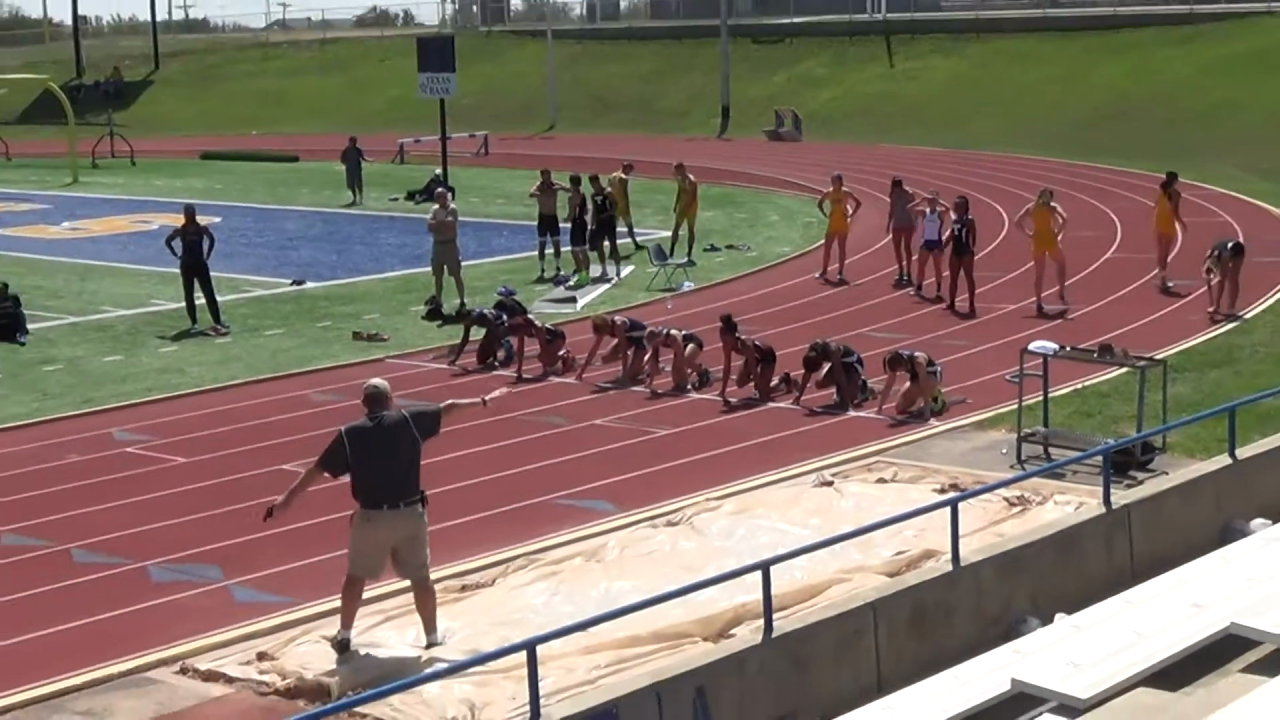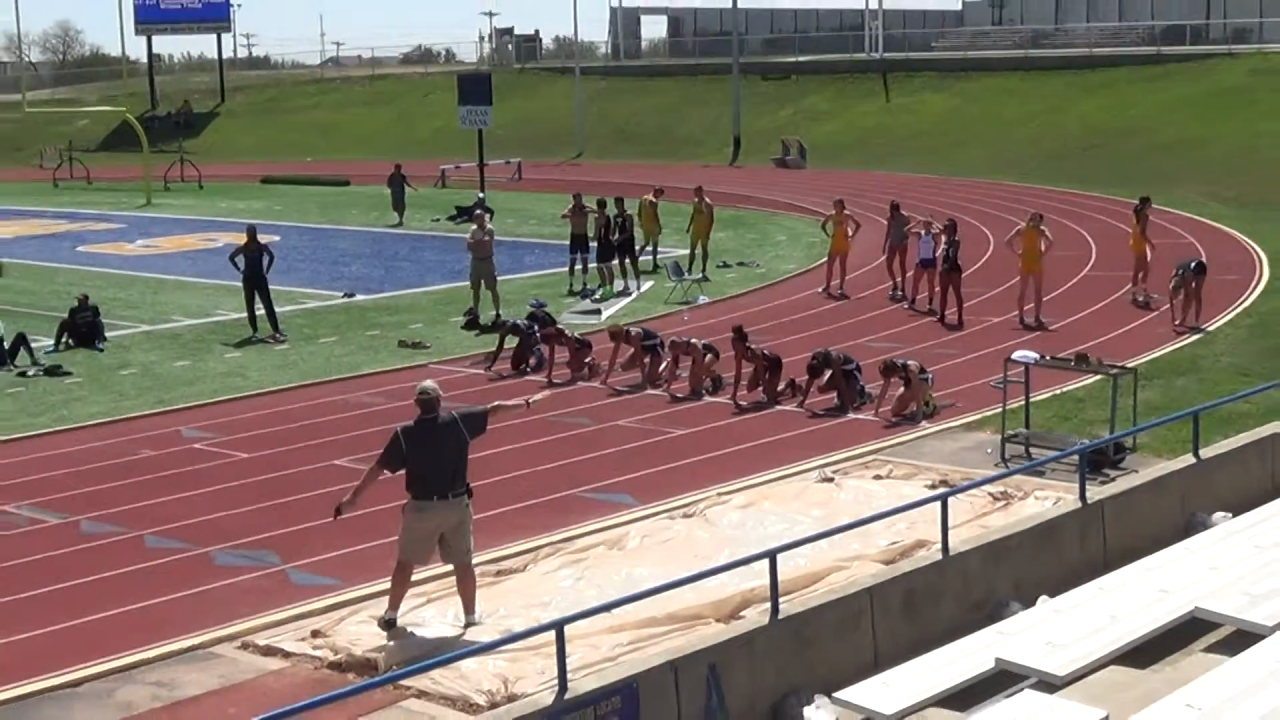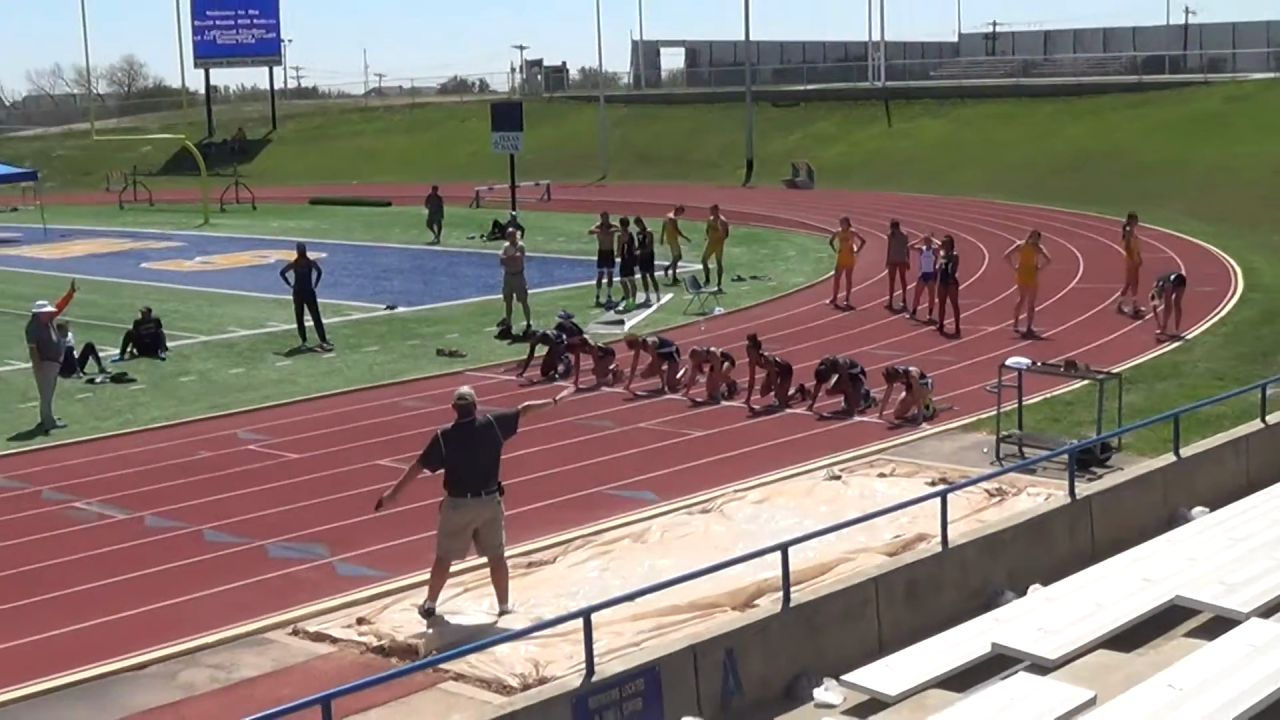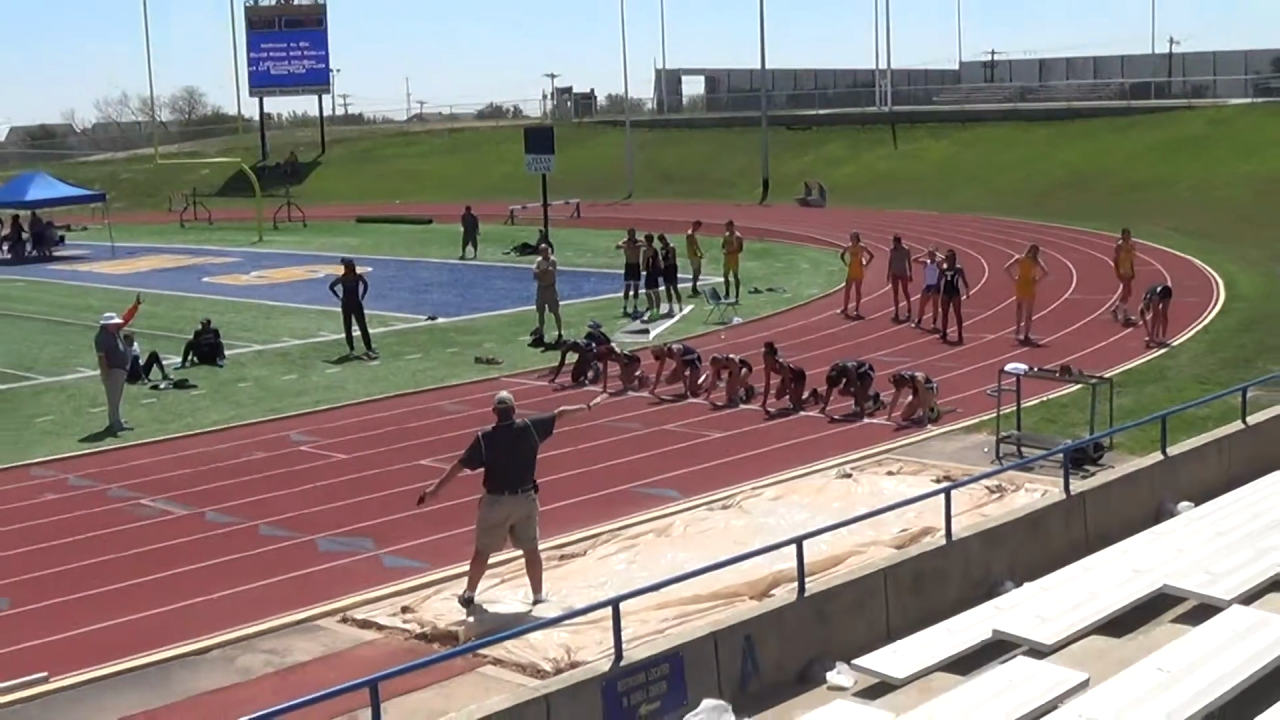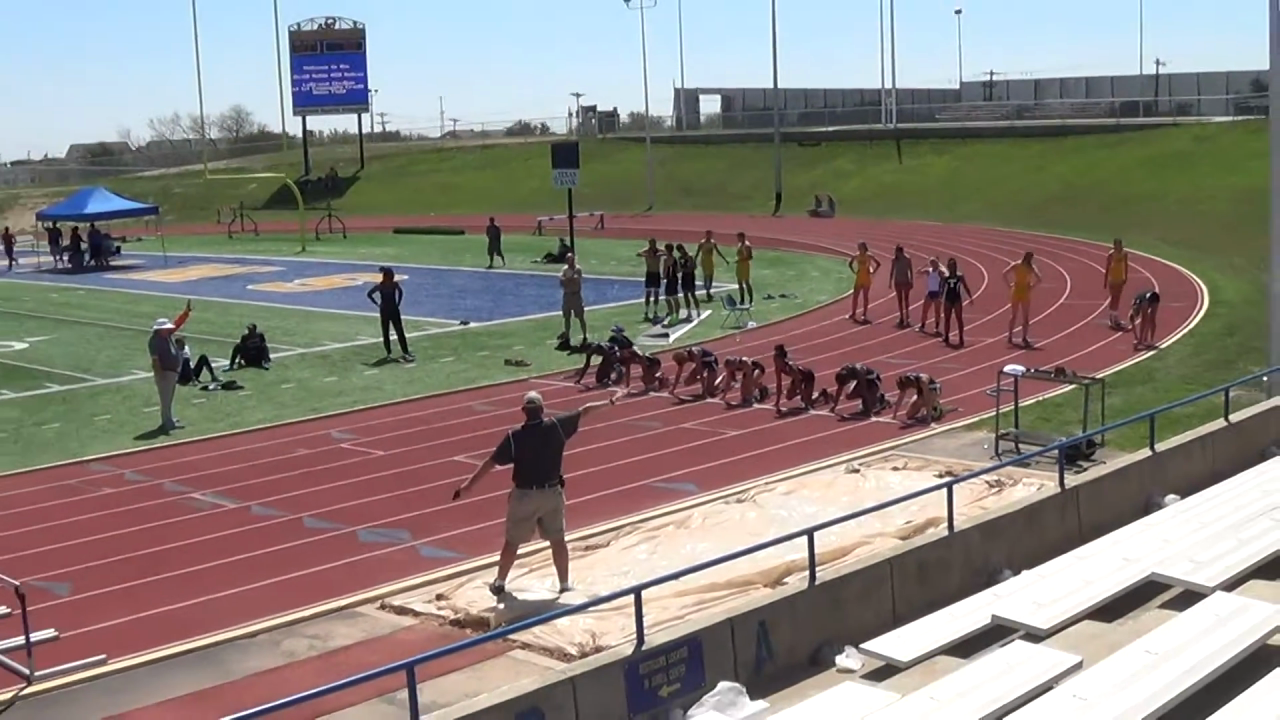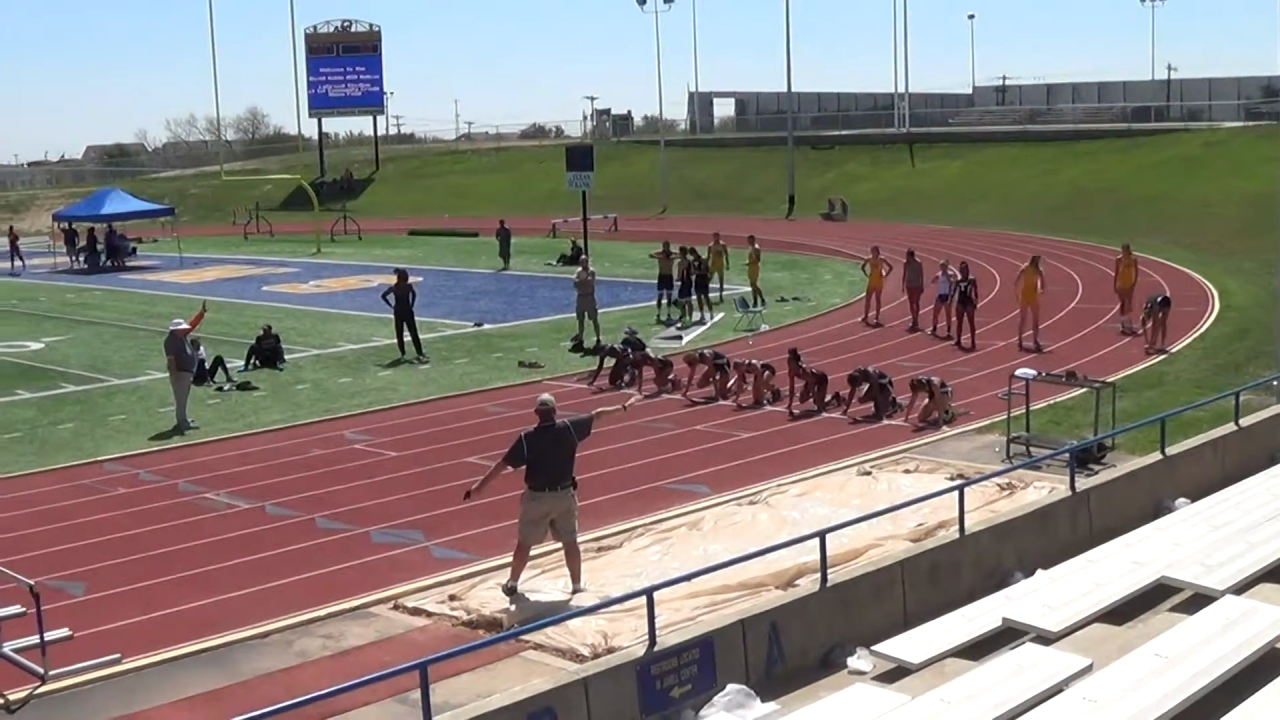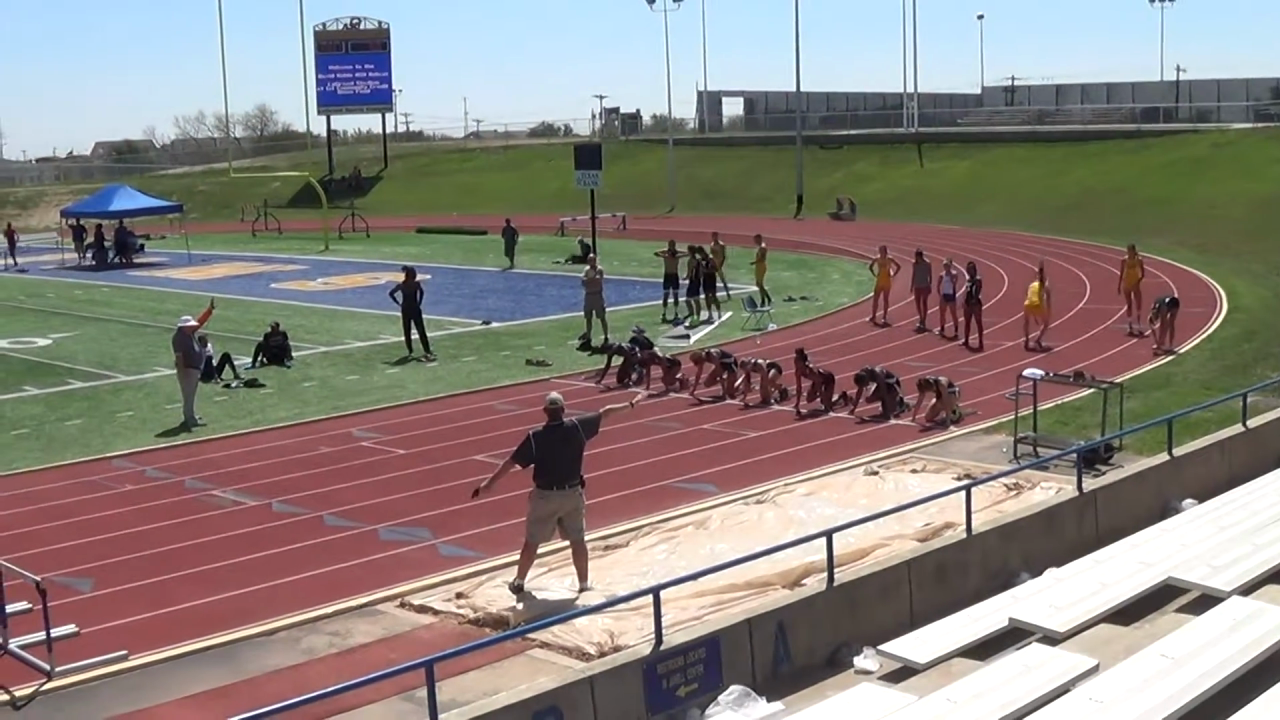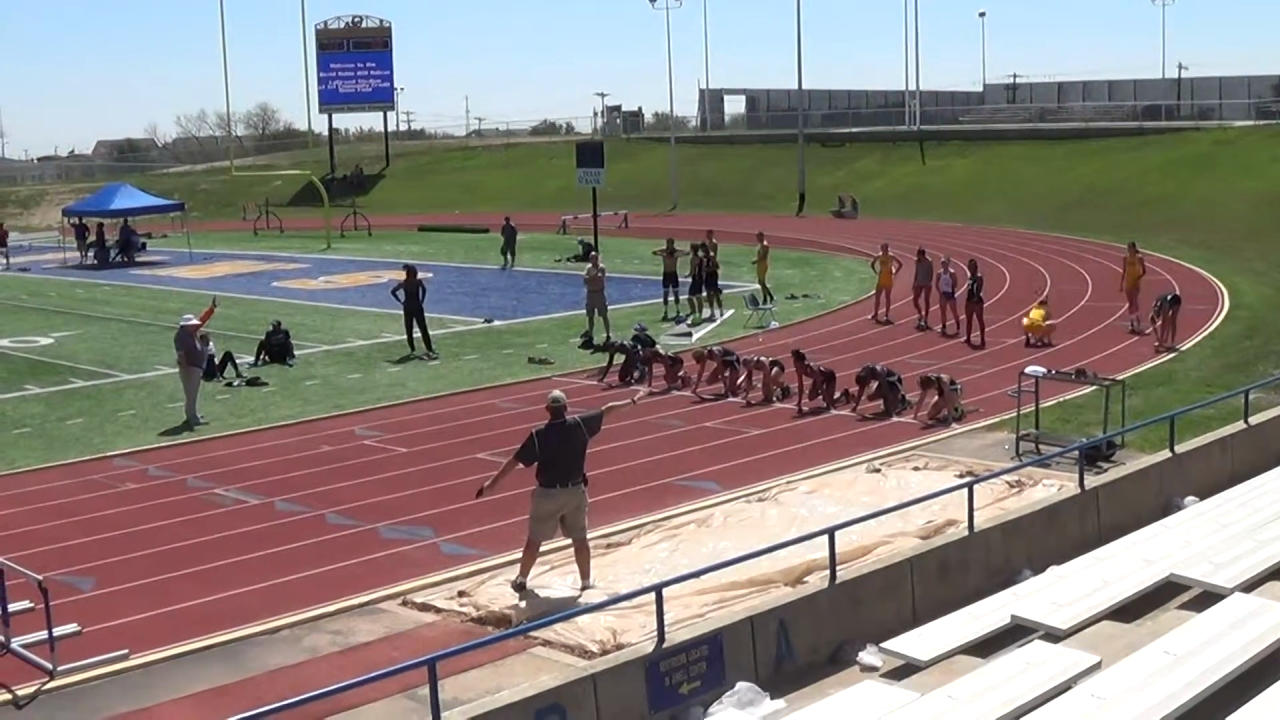
dt=0.3s
person 1, frame 1
left shoulder: (349, 434)
right shoulder: (408, 421)
left elbow: (317, 470)
right elbow: (449, 408)
left wrist: (287, 498)
right wrist: (484, 401)
left hip: (371, 517)
right hip: (410, 513)
left knee: (355, 577)
right knee: (421, 578)
left ankle: (344, 636)
right ankle: (432, 637)
person 1, frame 2
left shoulder: (405, 434)
right shoulder: (458, 421)
left elbow: (379, 467)
right elbow: (495, 409)
left wrist: (353, 496)
right wrist: (528, 402)
left hip: (422, 508)
right hip: (457, 505)
left knee: (405, 563)
right knee: (463, 564)
left ankle: (390, 616)
right ankle: (470, 618)
person 1, frame 3
left shoulder: (444, 436)
right shoulder: (492, 424)
left elbow: (418, 466)
right elbow: (525, 409)
left wrist: (393, 492)
right wrist: (555, 400)
left hip: (457, 505)
right hip: (489, 502)
left knee: (444, 558)
right knee: (496, 556)
left ankle: (429, 605)
right ankle: (504, 607)
person 1, frame 4
left shoulder: (485, 438)
right shoulder: (530, 427)
left elbow: (459, 465)
right elbow: (560, 414)
left wrist: (436, 488)
right wrist: (588, 406)
left hip: (496, 501)
right hip: (525, 499)
left knee: (482, 551)
right knee: (531, 550)
left ankle: (469, 595)
right ankle: (539, 597)
person 1, frame 5
left shoulder: (514, 437)
right shoulder: (556, 426)
left elbow: (491, 462)
right elbow: (584, 411)
left wrist: (469, 484)
left hip: (524, 495)
right hip: (552, 493)
left knee: (512, 542)
right knee: (558, 540)
left ankle: (499, 583)
right ankle: (564, 585)
person 1, frame 6
left shoulder: (527, 438)
right shoulder: (569, 428)
left elbow: (503, 464)
right elbow: (597, 415)
left wrist: (480, 485)
left hip: (537, 497)
right hip: (564, 495)
left knee: (524, 544)
right knee: (570, 542)
left ankle: (512, 585)
right ankle: (577, 586)
person 1, frame 7
left shoulder: (535, 437)
right shoulder: (577, 427)
left elbow: (511, 462)
right elbow: (606, 412)
left wrist: (488, 483)
left hip: (544, 496)
right hip: (572, 493)
left knee: (531, 542)
right knee: (578, 541)
left ankle: (518, 583)
right ankle: (584, 585)
person 1, frame 8
left shoulder: (538, 435)
right shoulder: (580, 424)
left elbow: (514, 461)
right elbow: (608, 410)
left wrist: (492, 483)
left hip: (547, 494)
right hip: (575, 492)
left knee: (534, 540)
right knee: (580, 539)
left ankle: (521, 581)
right ankle: (586, 583)
